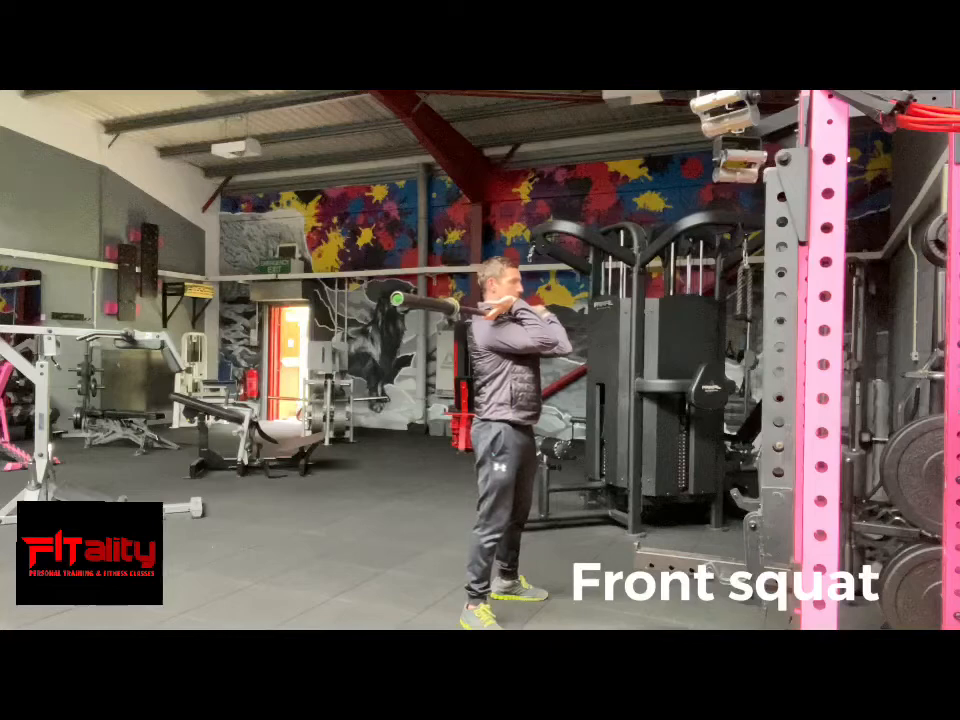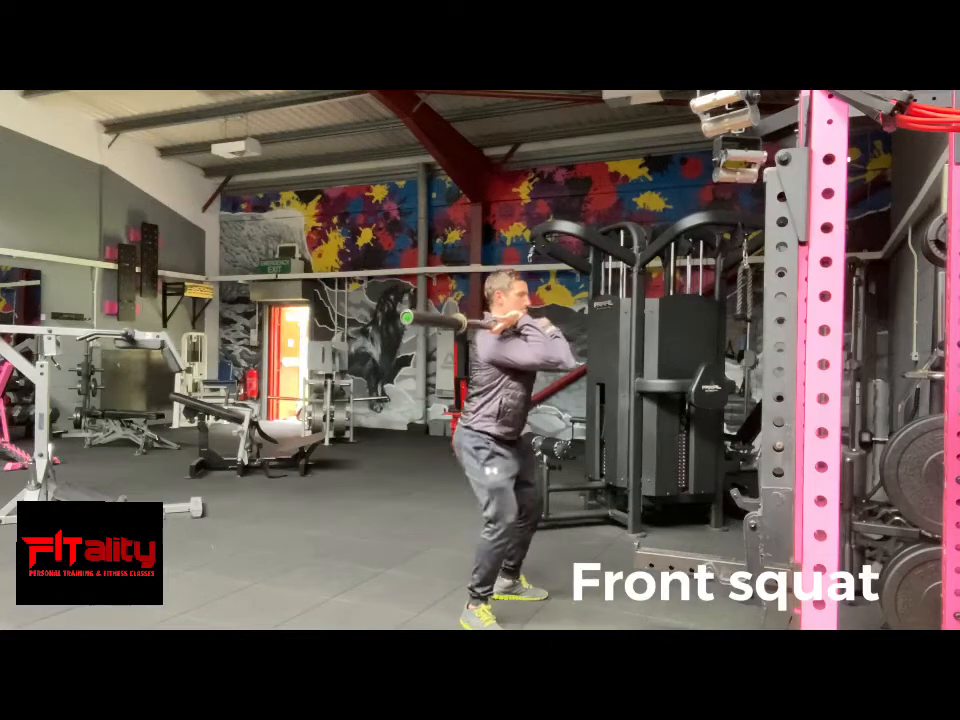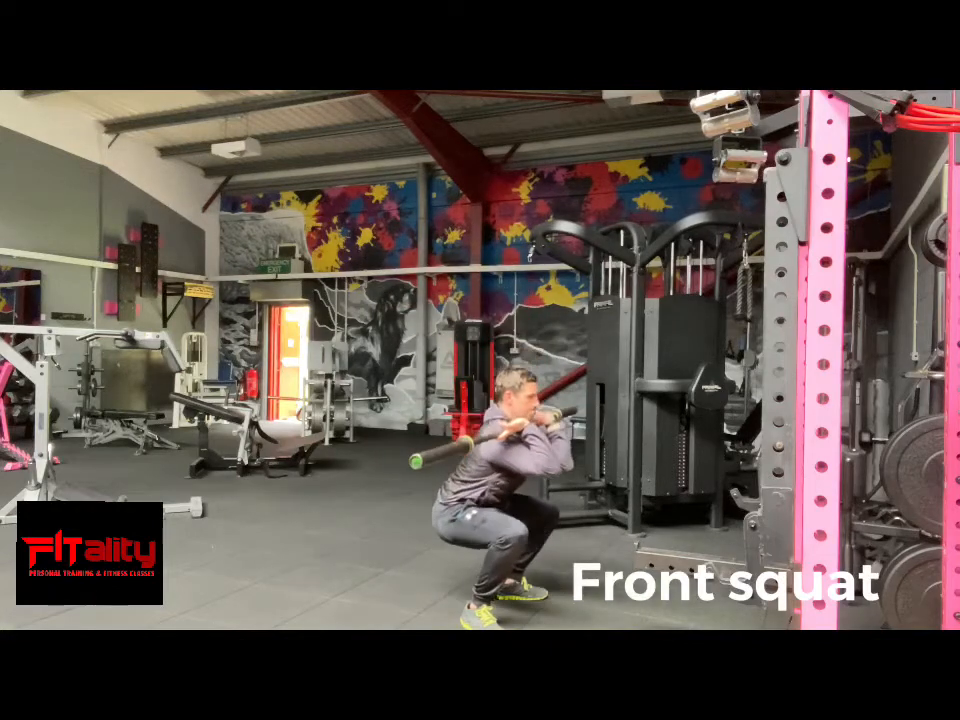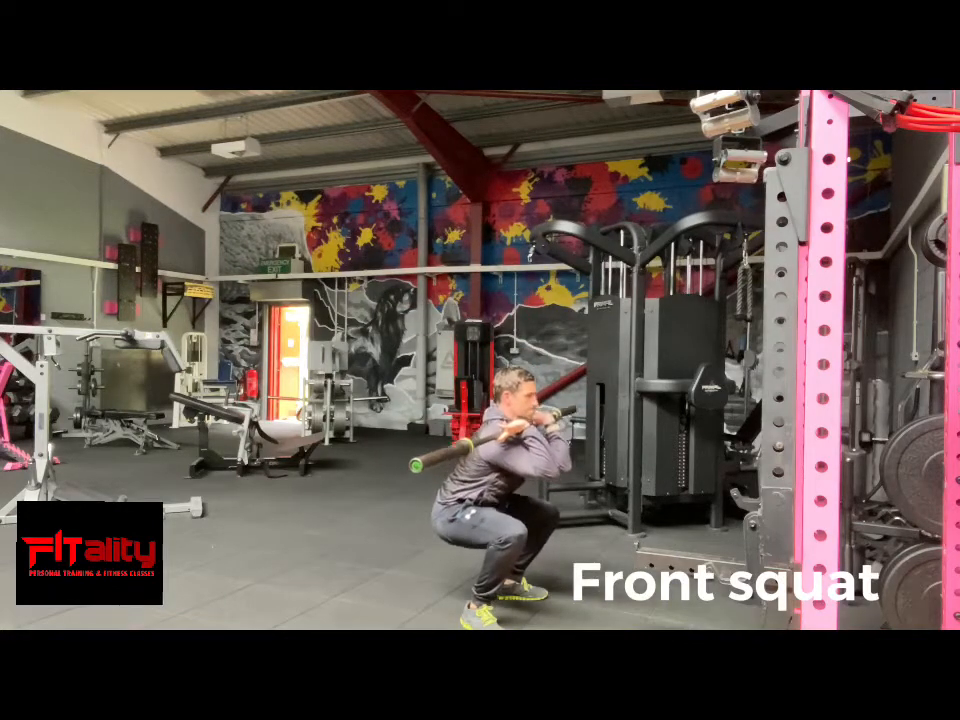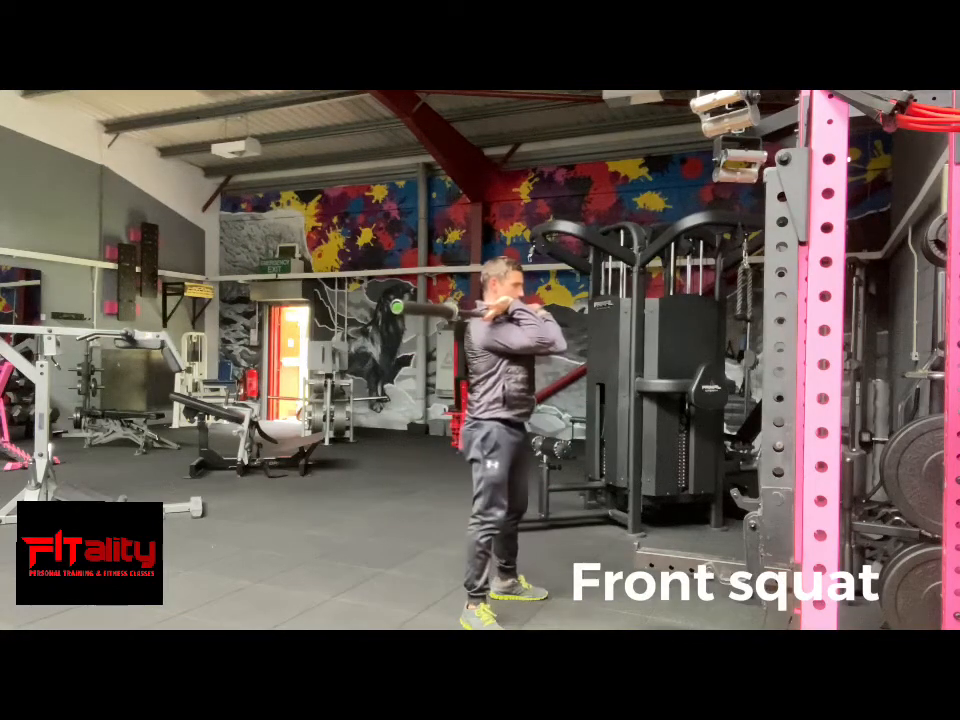
dt=1s
person 1, frame 1
left shoulder: (514, 322)
right shoulder: (489, 326)
left elbow: (562, 346)
right elbow: (543, 342)
left wrist: (542, 314)
right wrist: (522, 307)
left hip: (521, 430)
right hip: (499, 431)
left knee: (516, 514)
right knee: (493, 519)
left ankle: (507, 580)
right ankle: (475, 604)
person 1, frame 2
left shoulder: (516, 334)
right shoulder: (492, 338)
left elbow: (565, 362)
right elbow: (543, 357)
left wrist: (546, 328)
right wrist: (526, 322)
left hip: (506, 440)
right hip: (481, 441)
left knee: (529, 507)
right knee: (502, 519)
left ankle: (509, 579)
right ankle: (476, 605)
person 1, frame 3
left shoulder: (519, 428)
right shoulder: (498, 437)
left elbow: (563, 463)
right elbow: (546, 467)
left wrist: (553, 425)
right wrist: (531, 428)
left hip: (487, 503)
right hip: (455, 513)
left knee: (547, 514)
right knee: (513, 533)
left ankle: (510, 580)
right ankle: (476, 608)
person 1, frame 4
left shoulder: (519, 429)
right shoulder: (497, 437)
left elbow: (562, 465)
right elbow: (545, 469)
left wrist: (552, 426)
right wrist: (530, 430)
left hip: (485, 504)
right hip: (454, 513)
left knee: (547, 515)
right knee: (513, 533)
left ankle: (510, 580)
right ankle: (477, 607)
person 1, frame 5
left shoulder: (509, 321)
right shoulder: (486, 324)
left elbow: (556, 343)
right elbow: (542, 341)
left wrist: (538, 312)
right wrist: (517, 307)
left hip: (513, 427)
right hip: (490, 429)
left knee: (514, 510)
right knee: (489, 514)
left ankle: (506, 579)
right ankle: (474, 605)
